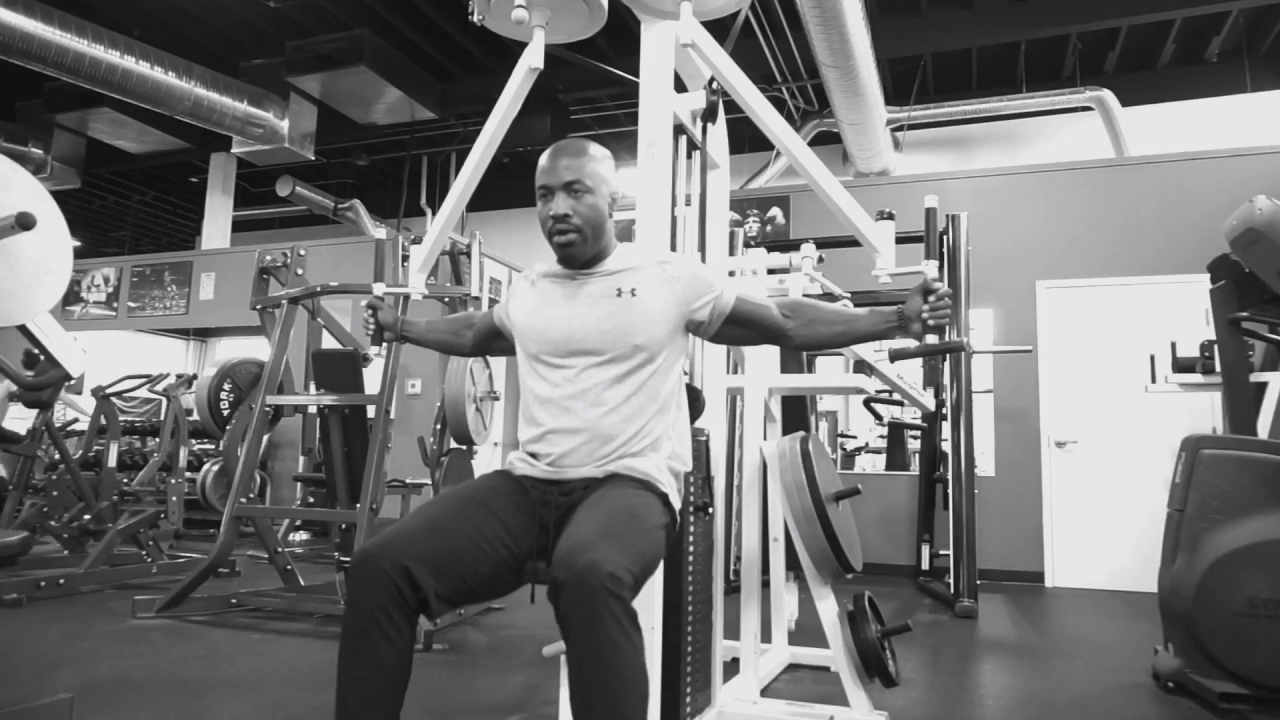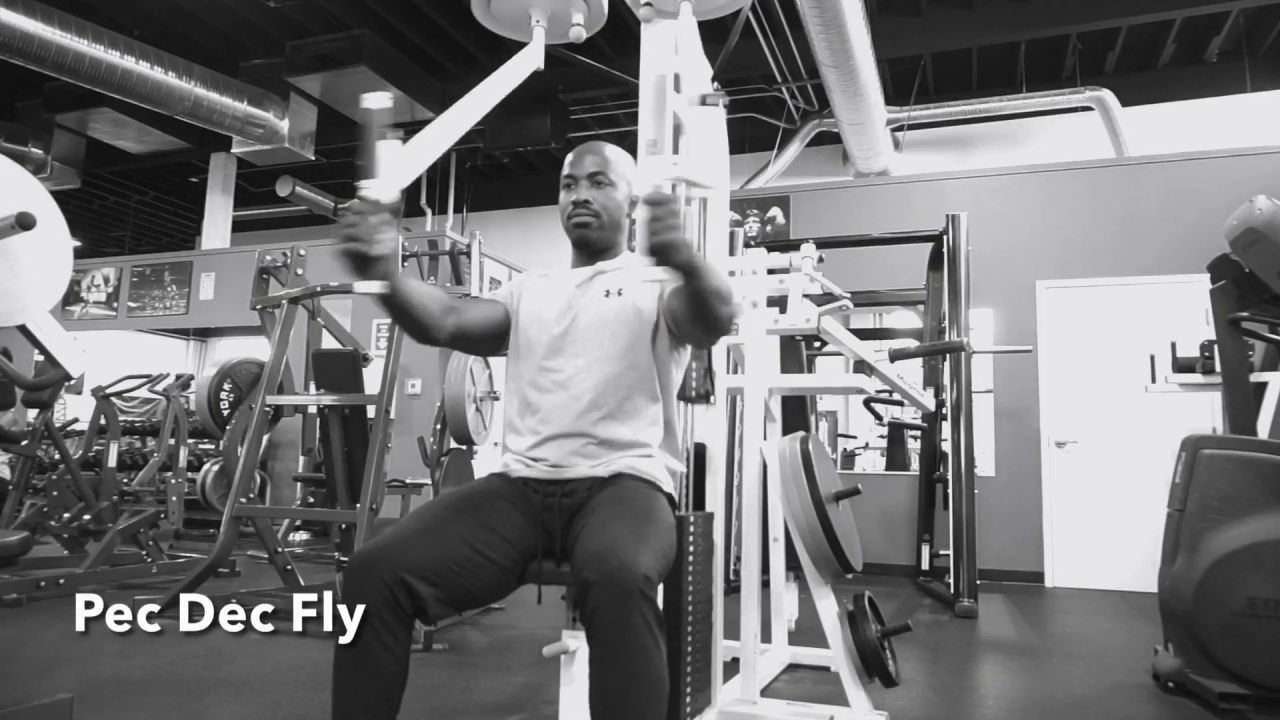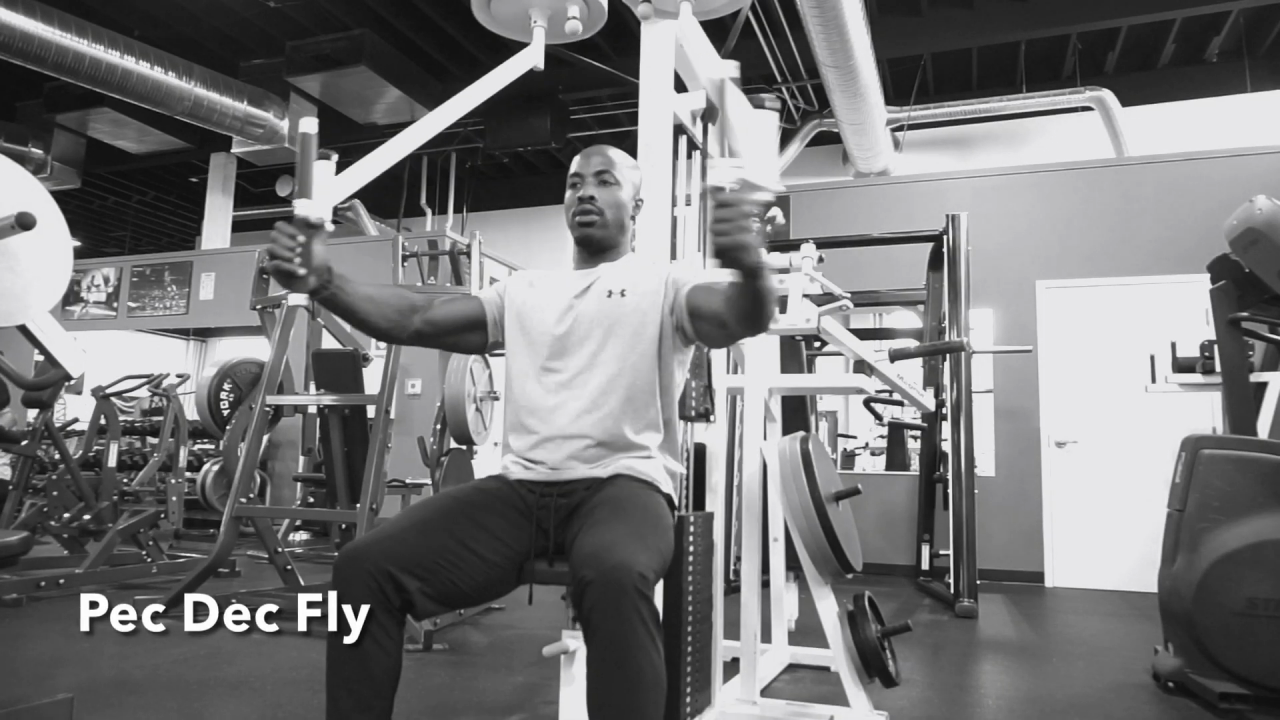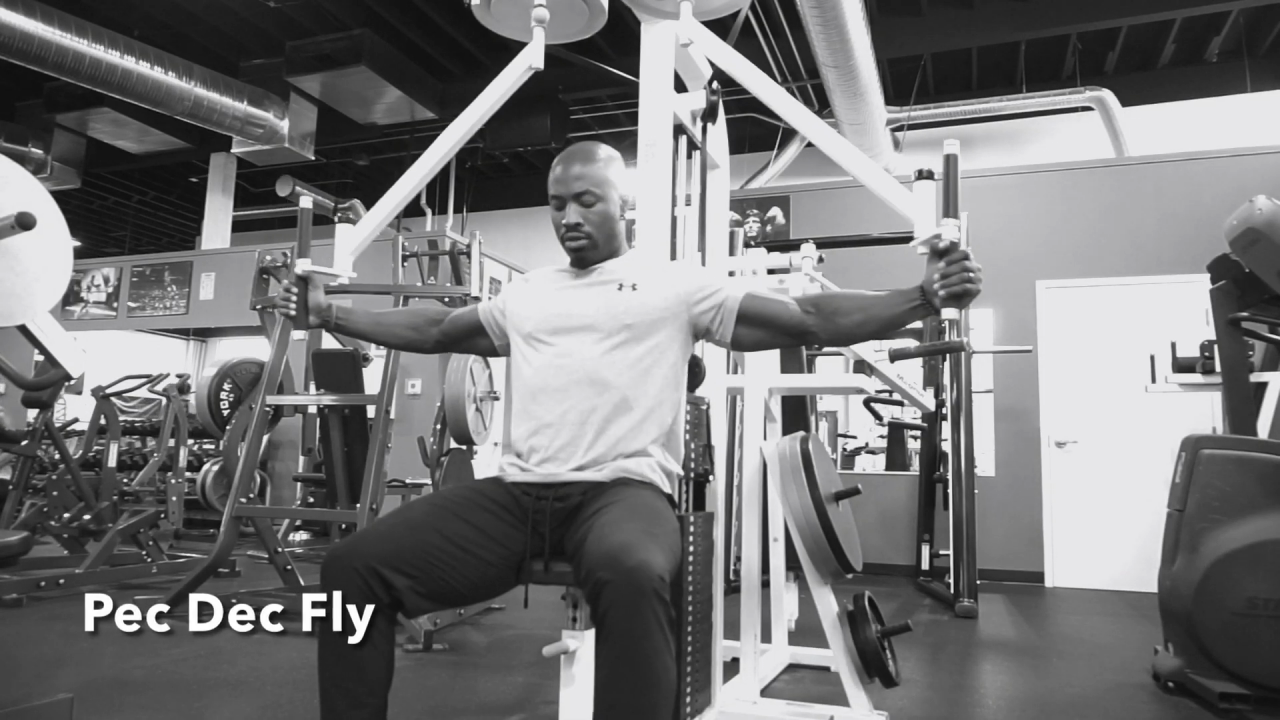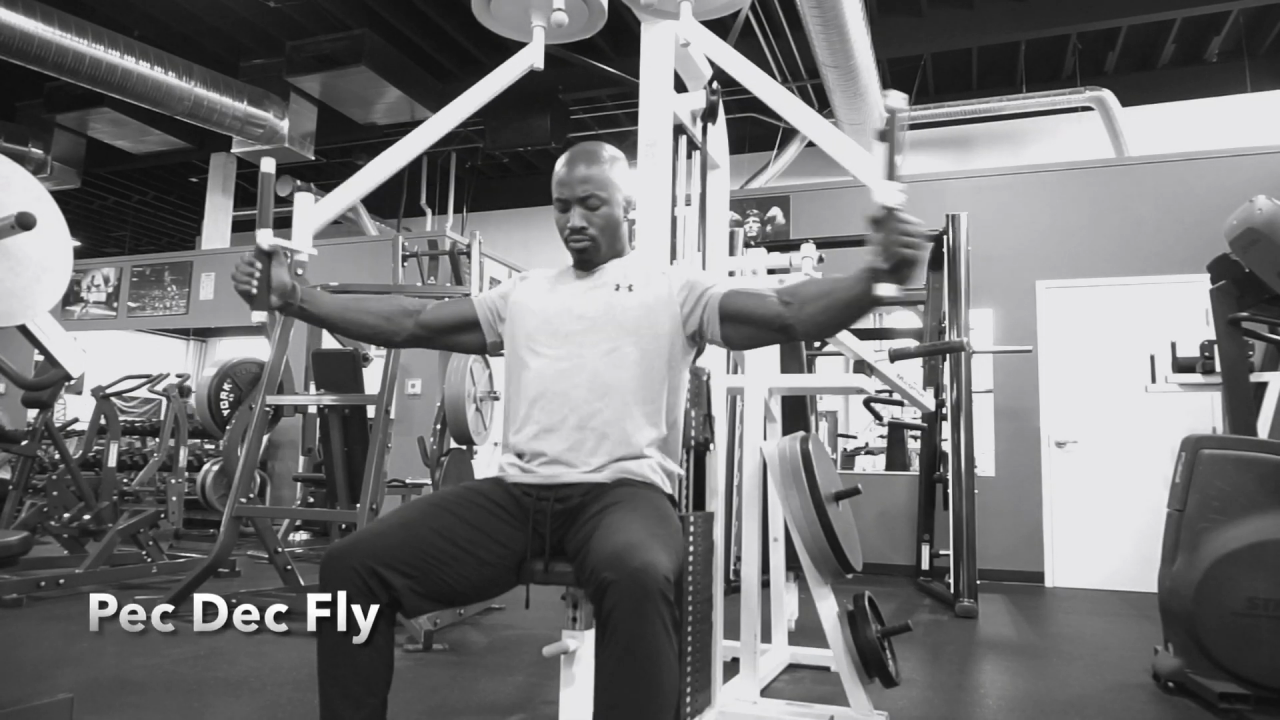
dt=1s
person 1, frame 1
left shoulder: (670, 277)
right shoulder: (526, 291)
left elbow: (787, 322)
right elbow: (476, 334)
left wrist: (899, 319)
right wrist: (401, 327)
left hip: (628, 482)
right hip: (528, 482)
left knee: (588, 574)
right knee: (382, 566)
person 1, frame 2
left shoulder: (657, 285)
right shoulder: (529, 290)
left elbow: (713, 316)
right elbow: (442, 323)
left wrist: (687, 257)
right wrist: (386, 270)
left hip: (623, 481)
right hip: (520, 485)
left knee: (618, 578)
right knee: (376, 572)
person 1, frame 3
left shoulder: (663, 285)
right shoulder: (525, 290)
left elbow: (737, 313)
right elbow: (415, 318)
left wrist: (749, 263)
right wrist: (324, 280)
left hip: (624, 482)
right hip: (520, 486)
left knee: (614, 575)
right knee: (366, 565)
person 1, frame 4
left shoulder: (677, 285)
right shoulder: (525, 293)
left elbow: (809, 318)
right elbow: (436, 330)
left wrist: (924, 297)
right wrist: (330, 313)
left hip: (623, 486)
right hip: (518, 490)
left knee: (631, 574)
right knee: (354, 563)
person 1, frame 5
left shoulder: (674, 287)
right shoulder: (524, 293)
left elbow: (791, 313)
right elbow: (411, 321)
left wrist: (878, 271)
right wrist: (293, 298)
left hip: (625, 488)
right hip: (517, 489)
left knee: (637, 579)
right knee: (353, 564)
